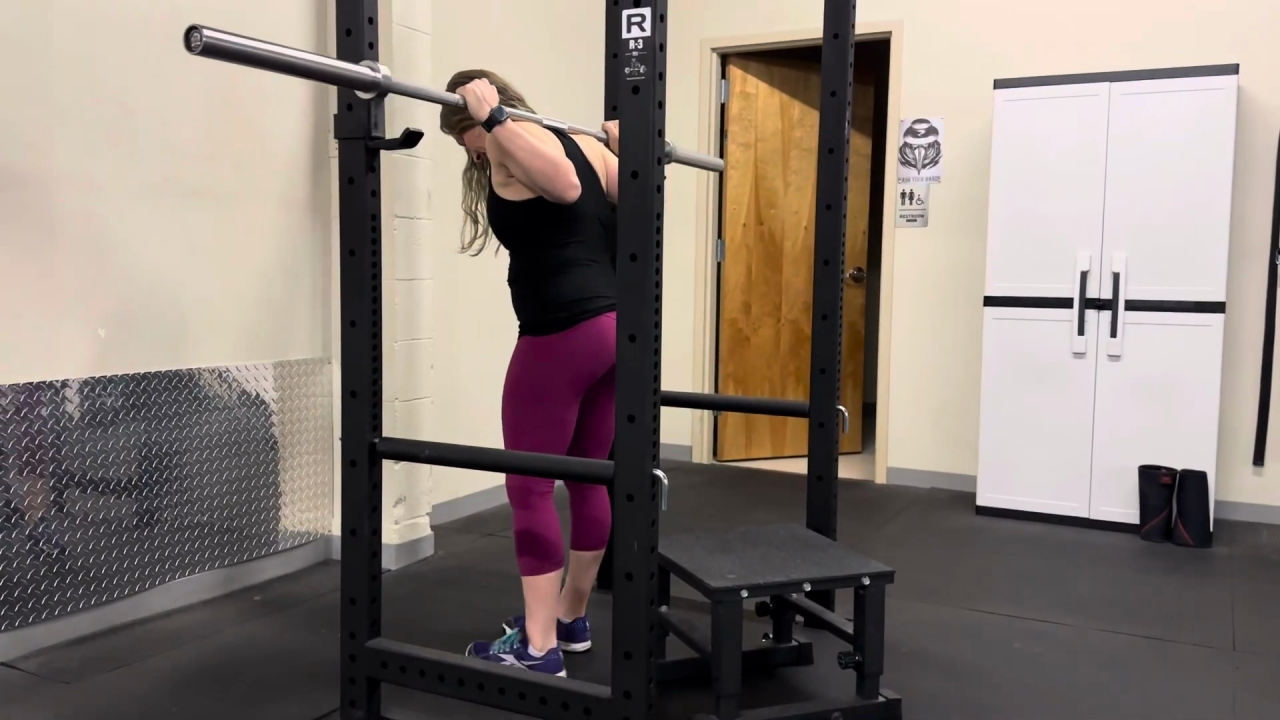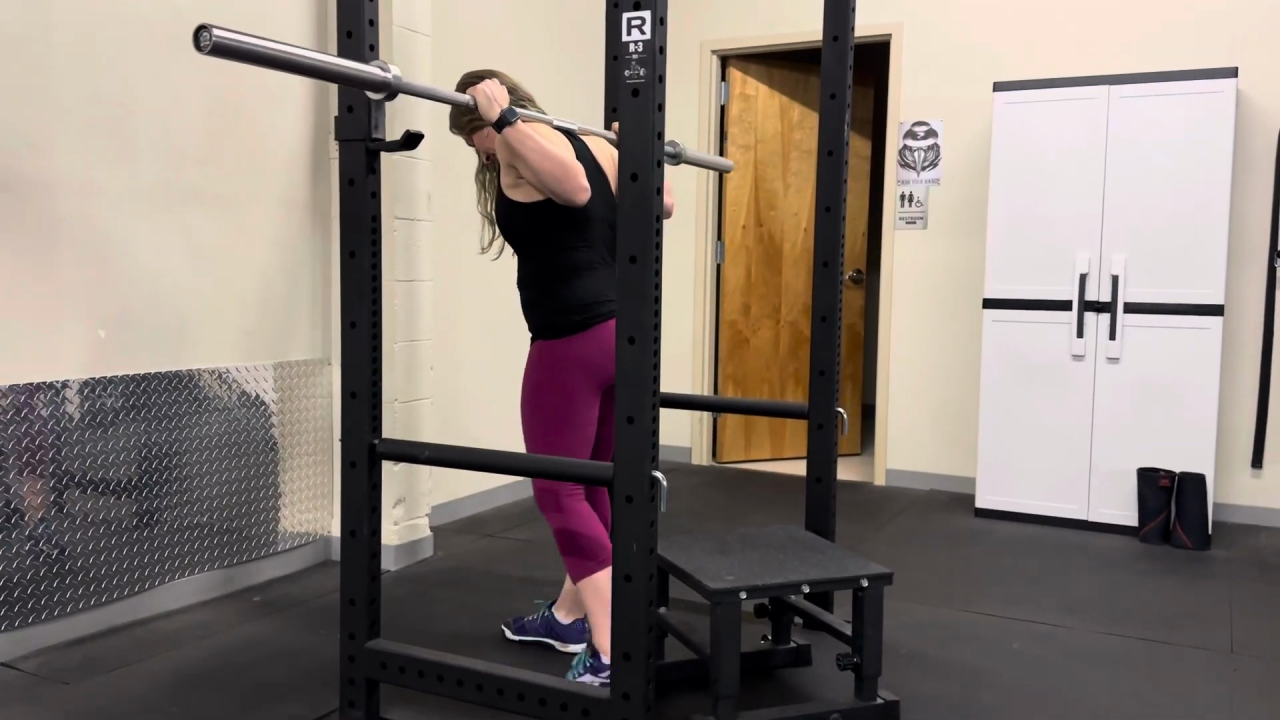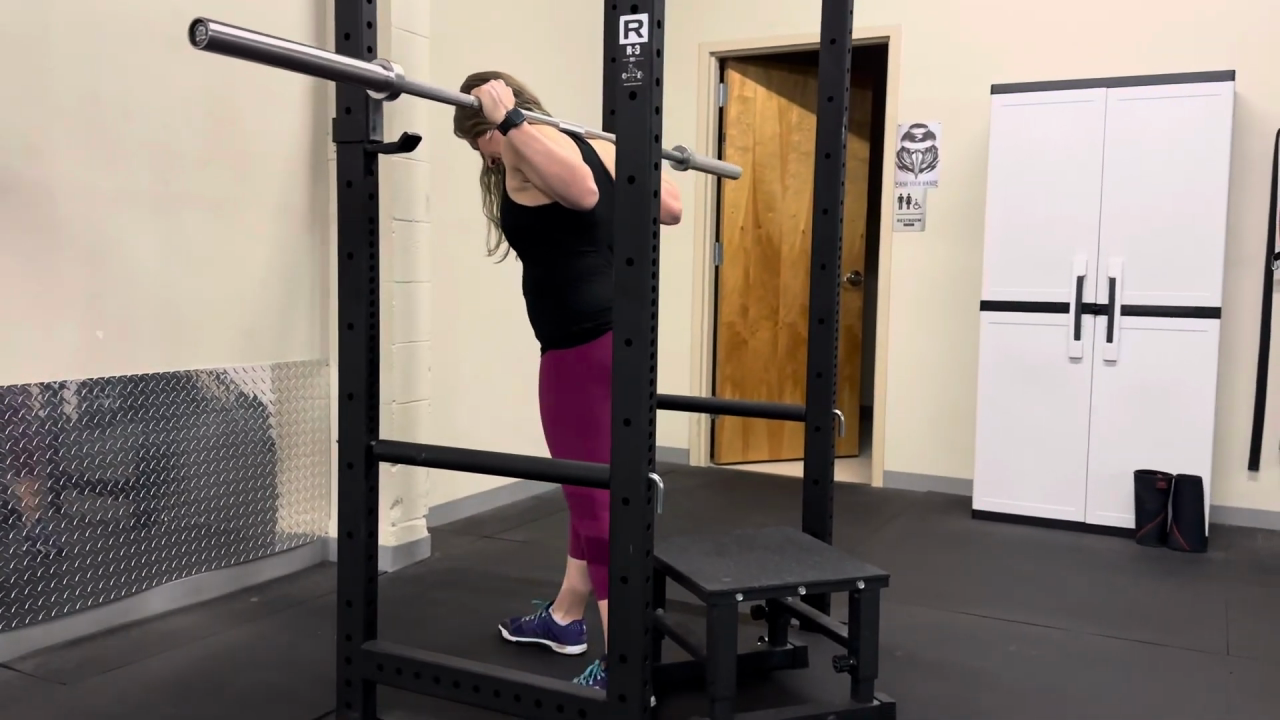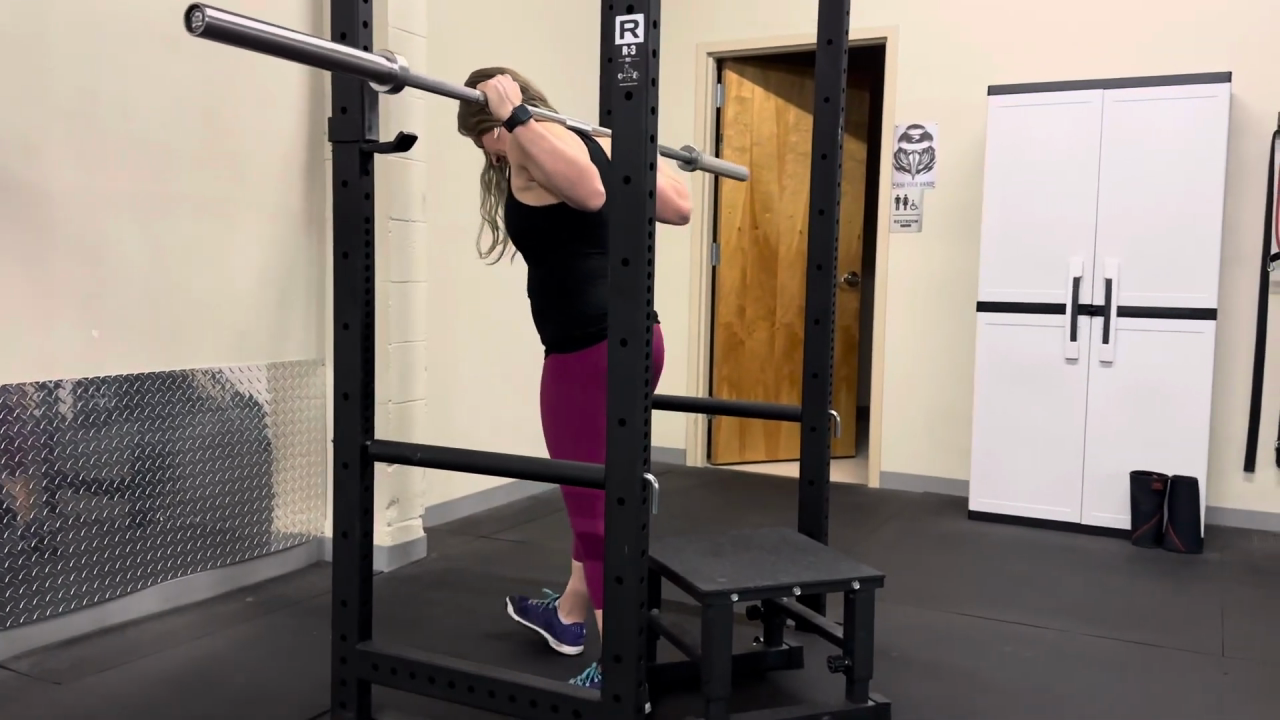
dt=0.2s
person 1, frame 1
left shoulder: (511, 144)
right shoulder: (583, 142)
left elbow: (563, 185)
left wrist: (492, 118)
right wrist: (623, 149)
left hip: (561, 337)
right hip: (614, 327)
left knee: (530, 489)
right knee: (589, 480)
left ankle: (538, 645)
right ankle: (570, 616)
person 1, frame 2
left shoulder: (520, 144)
right shoulder: (593, 144)
left elbow: (573, 188)
right elbow: (661, 204)
left wrist: (503, 119)
left hip: (573, 341)
right hip: (621, 331)
left knee: (558, 494)
right knee: (592, 485)
left ankle: (609, 657)
right ankle: (568, 616)
person 1, frame 3
left shoulder: (525, 147)
right shoulder: (598, 146)
left elbow: (581, 192)
right elbow: (669, 208)
left wrist: (508, 120)
left hip: (583, 347)
left knee: (594, 503)
right knee: (593, 491)
right ankle: (565, 617)
person 1, frame 4
left shoulder: (532, 144)
right shoulder: (603, 144)
left elbow: (588, 192)
right elbow: (679, 207)
left wrist: (514, 117)
left hip: (588, 352)
left knee: (594, 508)
right knee: (596, 493)
right ankle: (567, 614)
